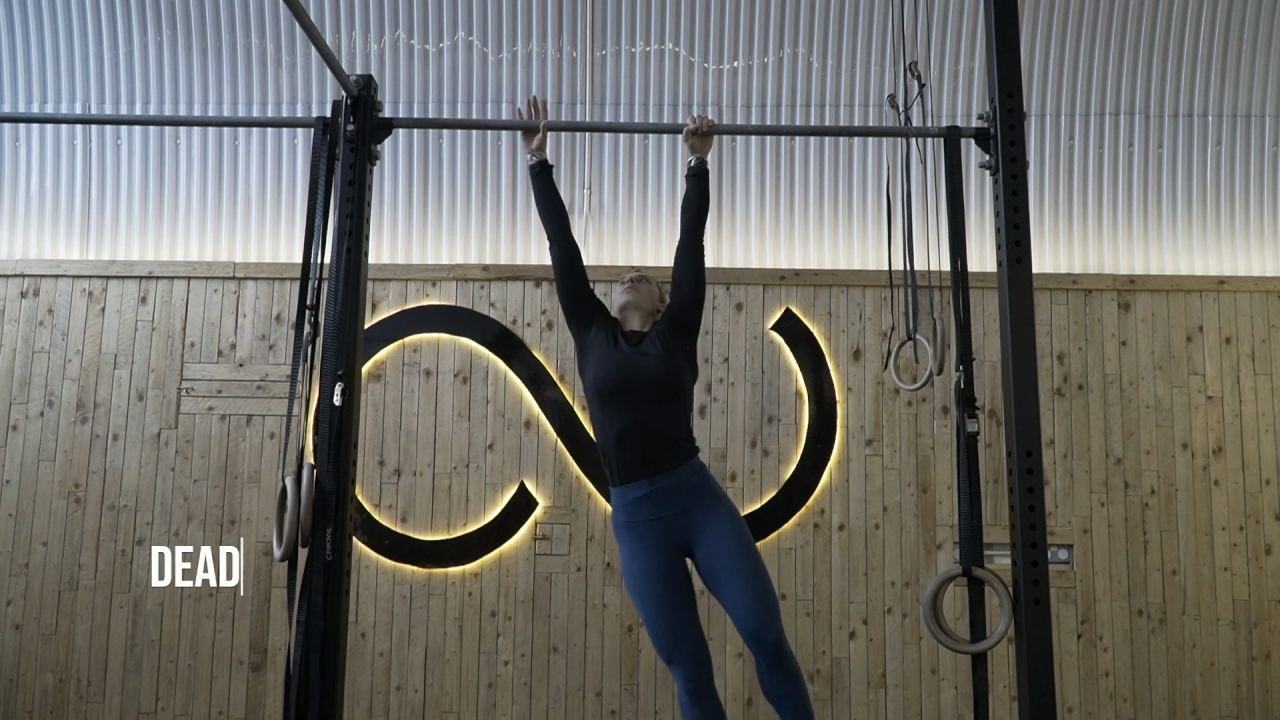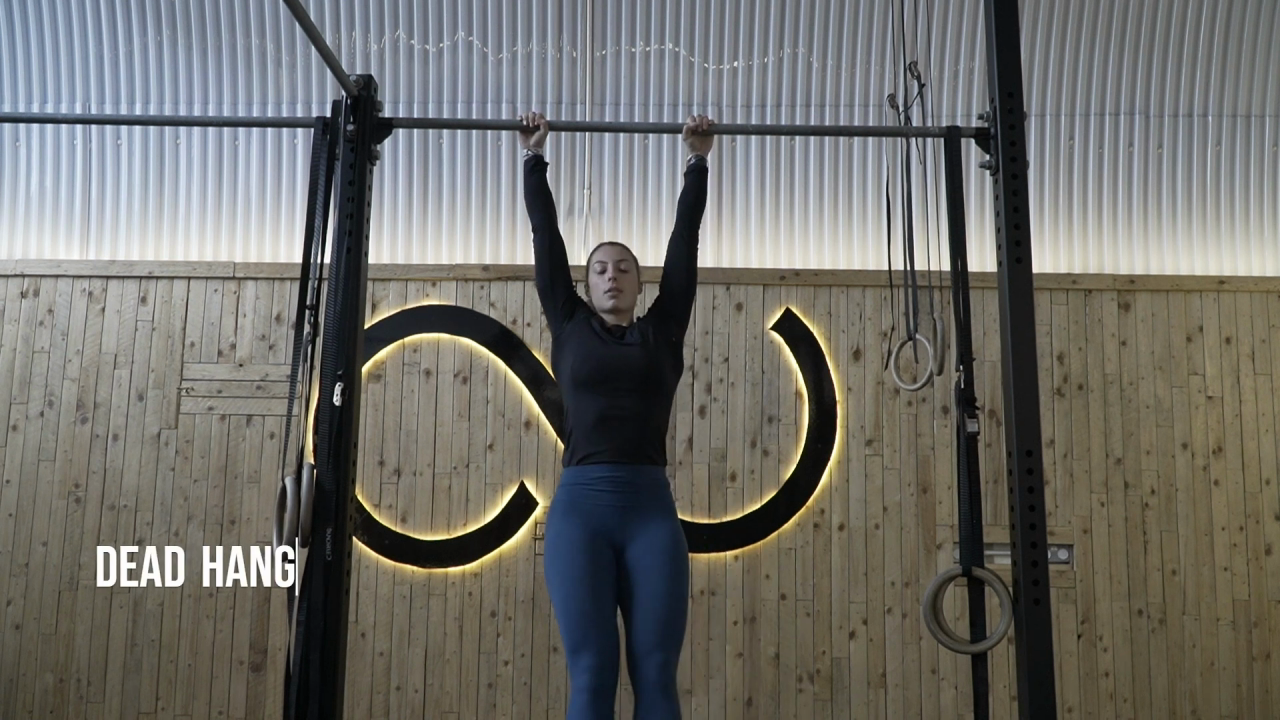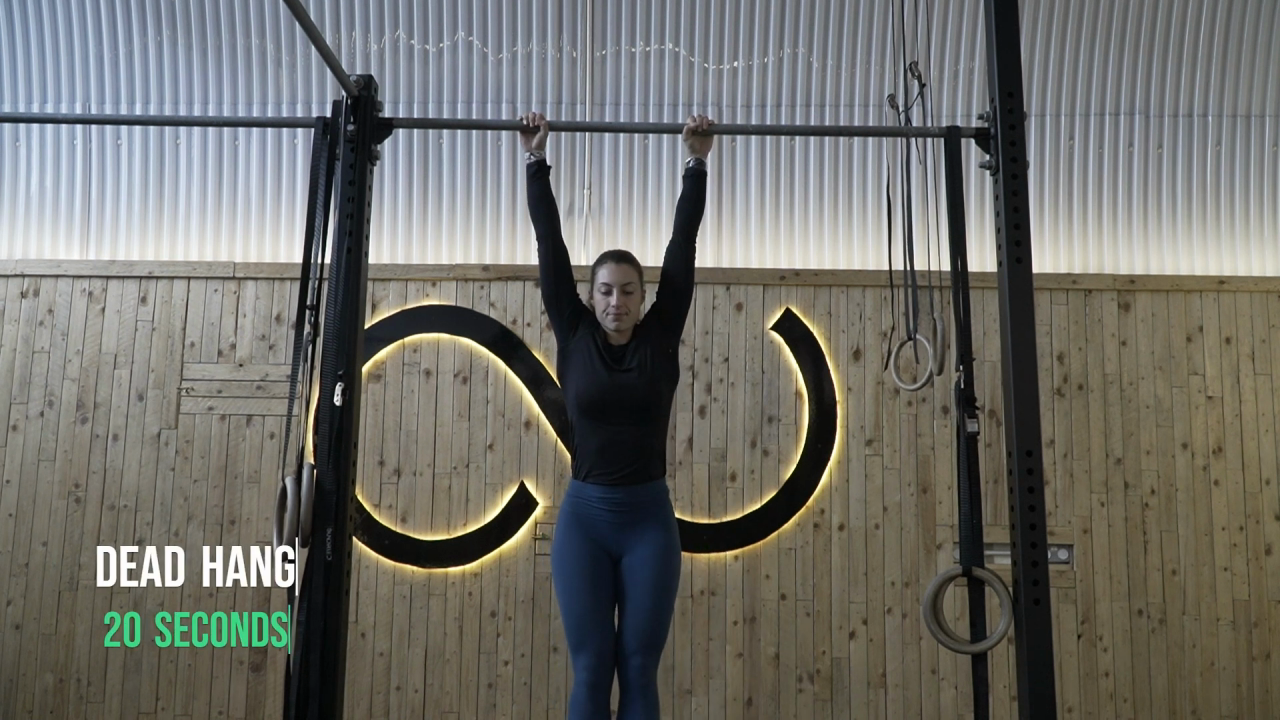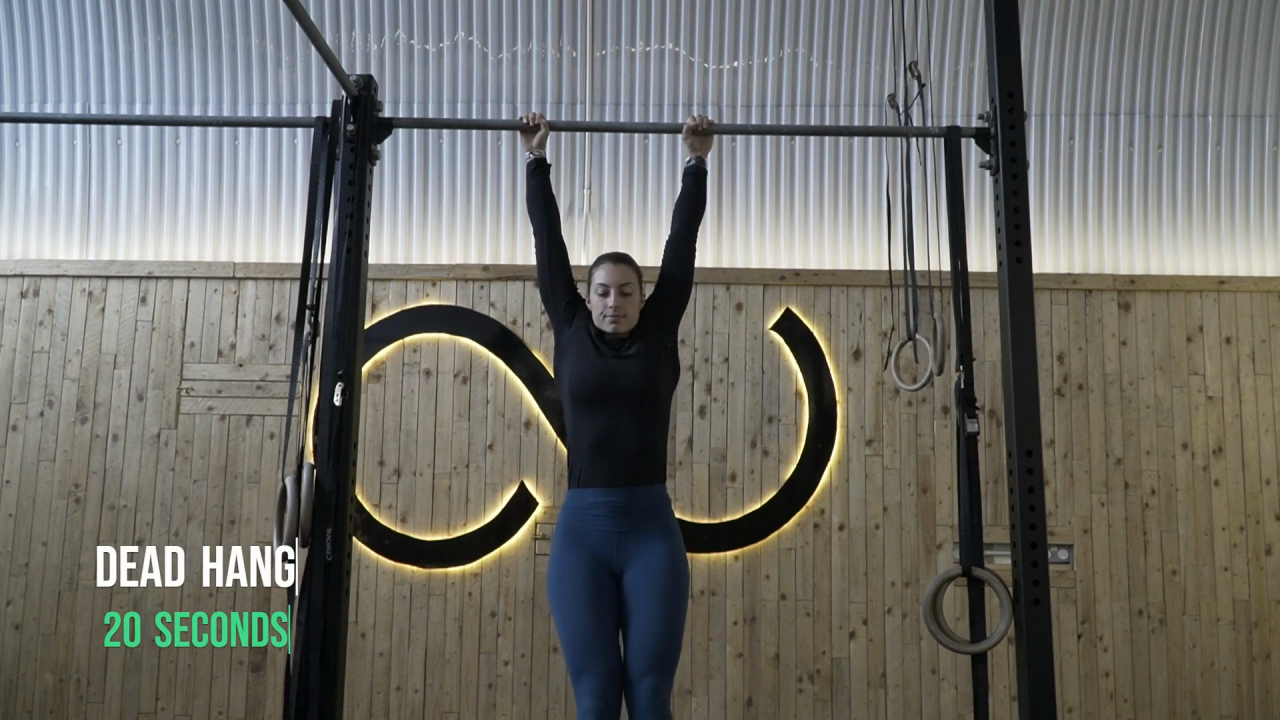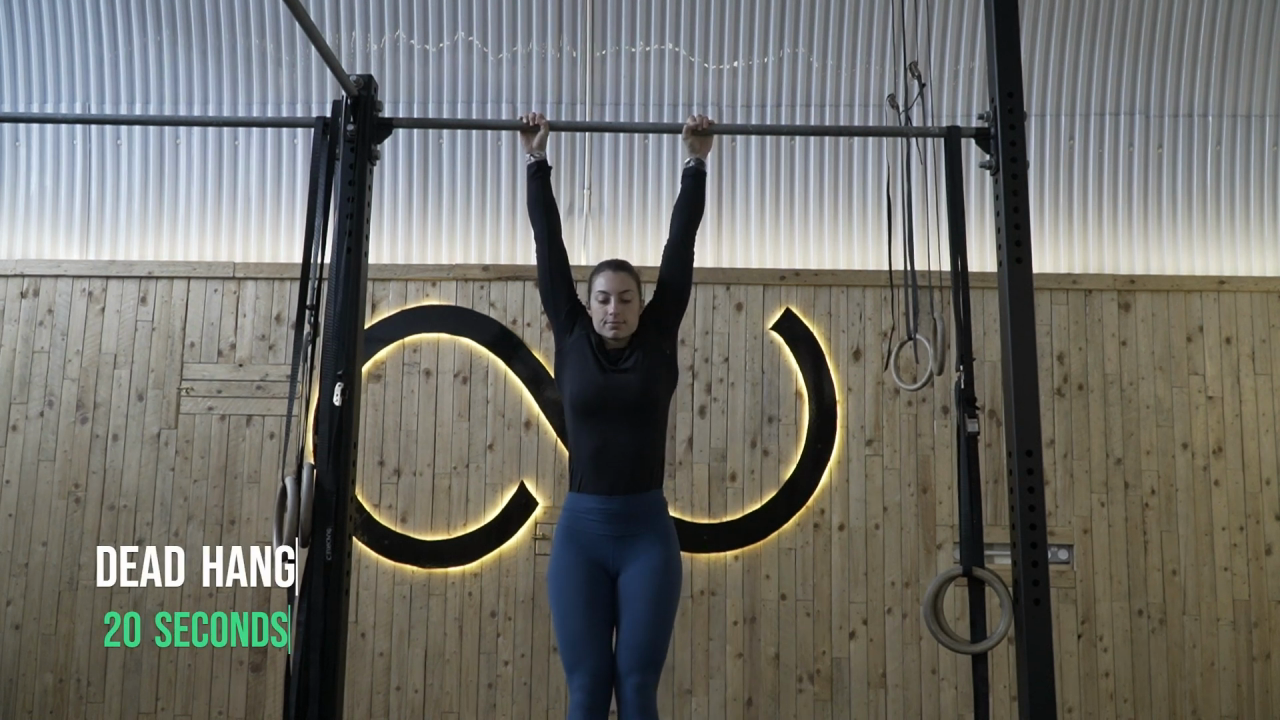
dt=1s
person 1, frame 1
left shoulder: (677, 334)
right shoulder: (593, 335)
left elbow: (691, 242)
right elbow: (561, 245)
left wrist: (698, 162)
right wrist: (538, 162)
left hip: (701, 501)
right hip: (636, 517)
left knee: (766, 636)
person 1, frame 2
left shoulder: (663, 331)
right shoulder: (569, 327)
left elbow: (686, 238)
right elbow: (545, 234)
left wrist: (698, 161)
right wrist: (533, 158)
left hip: (651, 508)
right hip: (579, 507)
person 1, frame 3
left shoulder: (661, 337)
right shoulder: (573, 335)
left elbow: (683, 244)
right elbow: (549, 242)
left wrist: (696, 164)
right wrist: (536, 161)
left hip: (649, 517)
right hip: (584, 516)
left knee: (639, 670)
right knee: (591, 669)
person 1, frame 4
left shoulder: (659, 336)
right shoulder: (570, 333)
left elbow: (682, 238)
right elbow: (547, 239)
left wrist: (696, 161)
right wrist: (536, 161)
left hip: (651, 528)
right hip: (581, 529)
person 1, frame 5
left shoulder: (658, 341)
right shoulder: (571, 339)
left elbow: (680, 246)
right elbow: (548, 244)
left wrist: (696, 164)
right wrist: (537, 162)
left hip: (648, 531)
right hip: (581, 530)
